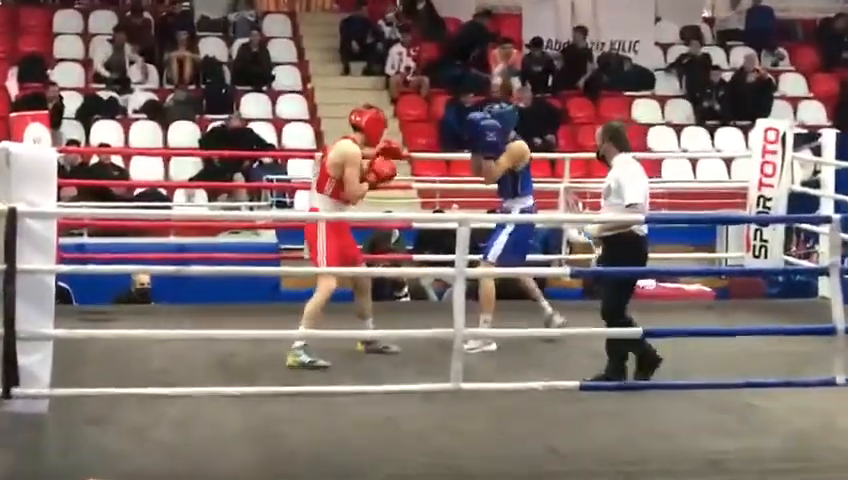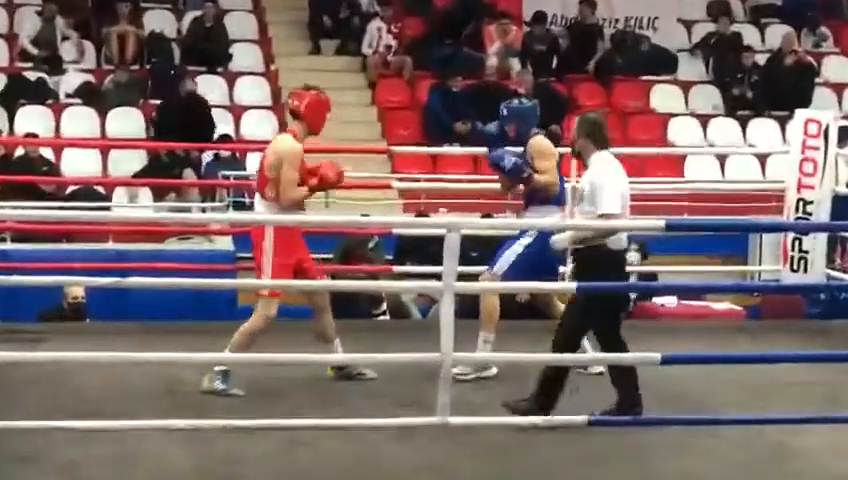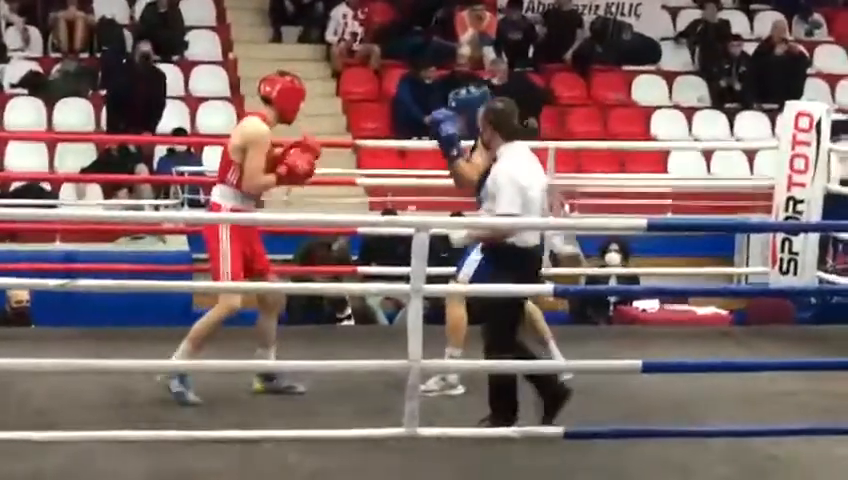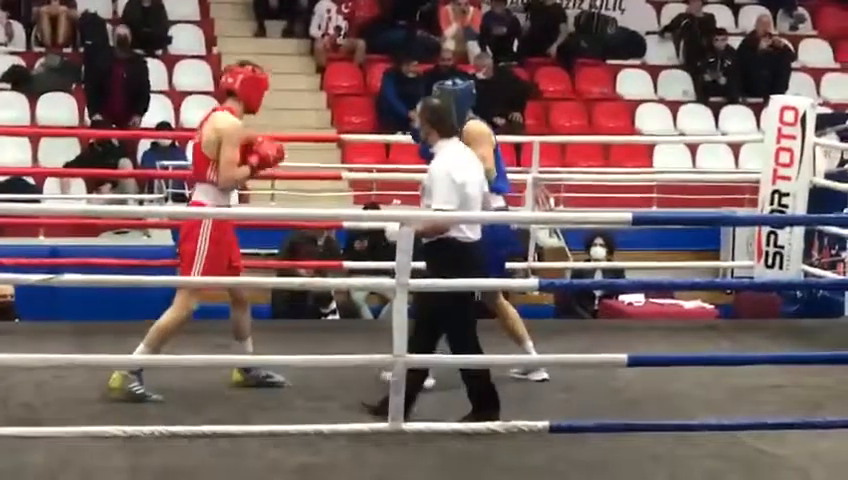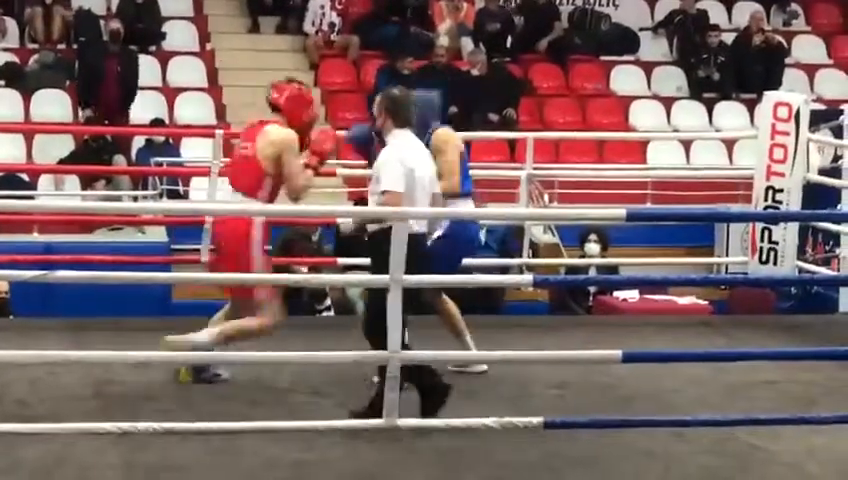
dt=0.4s
person 1, frame 1
left shoulder: (349, 148)
right shoulder: (350, 149)
left elbow: (356, 179)
right elbow: (351, 193)
left wrist: (379, 160)
right wrist: (375, 177)
left hip: (337, 221)
right hip: (324, 222)
left knee: (363, 280)
right knee: (327, 286)
left ankle: (369, 339)
right ankle: (298, 349)
person 1, frame 2
left shoulder: (287, 142)
right shoulder: (289, 148)
right elbow: (288, 199)
left wrist: (311, 177)
right wrist: (318, 183)
left hip: (286, 230)
right hip: (272, 233)
left knee: (320, 297)
right knee: (267, 311)
left ankle: (339, 363)
right ankle: (217, 373)
person 1, frame 3
left shoulder: (256, 127)
right shoulder: (257, 130)
right elbow: (251, 184)
left wrist: (290, 157)
right wrist: (286, 172)
right hip: (227, 218)
left knee: (273, 298)
right knee: (231, 302)
left ankle: (267, 375)
right ankle: (177, 367)
person 1, frame 4
left shoulder: (217, 118)
right shoulder: (230, 124)
right elbow: (229, 179)
left wrist: (249, 157)
right wrist: (257, 161)
left hip: (215, 215)
right hip: (208, 217)
left knee: (241, 294)
right knee: (186, 303)
left ankle: (248, 368)
right ankle: (128, 372)
person 1, frame 5
left shoulder: (255, 130)
right shoulder: (286, 136)
right elbow: (298, 192)
left wrist: (303, 153)
right wrist: (314, 160)
left hip: (227, 221)
right hip: (245, 227)
left knee: (241, 305)
right knee: (268, 318)
left ankle: (198, 364)
right ankle: (193, 343)
person 2, frame 1
left shoulder: (628, 171)
right shoulder: (619, 170)
left elbow: (636, 214)
left wrist: (600, 228)
right wrist: (604, 240)
left hip: (627, 249)
right hip: (618, 247)
left knee: (613, 311)
right knee: (612, 311)
left ankle: (644, 358)
right ankle: (618, 368)
person 2, frame 2
left shoulder: (603, 173)
right shoulder: (602, 168)
left elbow: (609, 224)
left wrist: (569, 238)
right wrist: (578, 256)
left hip: (599, 263)
right hip: (600, 262)
left knee: (568, 336)
right knee: (609, 337)
left ankle: (542, 401)
right ankle: (628, 401)
person 2, frame 3
left shoulder: (506, 168)
right shoulder: (527, 159)
left elbow: (506, 225)
left wrist: (469, 236)
left hip: (509, 260)
right hip: (524, 254)
left knee: (498, 340)
right knee: (503, 336)
left ankle: (503, 414)
right ankle: (551, 388)
person 2, frame 4
left shoulder: (443, 165)
right shoulder: (467, 156)
left elbow: (441, 222)
right elbow: (481, 204)
left hip: (450, 256)
right hip: (465, 251)
left knee: (461, 337)
right knee: (422, 331)
left ankle: (485, 407)
right ankle: (399, 403)
person 2, frame 5
left shoulder: (393, 152)
right shoulder: (421, 151)
left elbow: (392, 205)
right elbow: (434, 205)
left wrist: (359, 219)
left hip: (393, 246)
right hip: (416, 243)
left knee: (378, 328)
right knee: (388, 327)
left ankle: (430, 385)
right ankle: (383, 401)
person 3, frame 1
left shoulder: (517, 147)
right shoulder: (504, 144)
left elbow: (491, 177)
right elbow: (477, 171)
left wrist: (490, 149)
right wrist: (477, 144)
left hip: (518, 214)
right hip: (515, 213)
left knee: (486, 269)
right knee: (515, 270)
left ankle: (484, 337)
right ankle: (549, 313)
person 3, frame 2
left shoulder: (539, 144)
right shoulder: (529, 146)
left elbow: (552, 186)
right elbow: (508, 187)
left wrist: (522, 171)
right wrist: (502, 162)
left hip: (541, 227)
right hip: (541, 227)
left knee: (490, 280)
right knee: (546, 298)
right ankle: (589, 354)
person 3, frame 3
left shoulder: (491, 139)
right shoulder: (489, 139)
left elbow: (469, 180)
right elbow: (460, 181)
left wrist: (451, 148)
right wrist: (450, 148)
left hip: (502, 226)
right hip: (512, 226)
left knee: (456, 292)
right knee: (519, 298)
person 3, frame 4
left shoulder: (475, 129)
right shoulder: (468, 130)
left elbow: (485, 173)
right wrist: (433, 150)
left hip: (486, 220)
right hip: (492, 222)
right knee: (493, 296)
person 3, frame 5
left shoulder: (442, 137)
right shoulder: (426, 139)
left elbow: (451, 186)
left hip: (455, 224)
right hip: (451, 224)
right knee: (432, 294)
right ankle: (470, 354)
